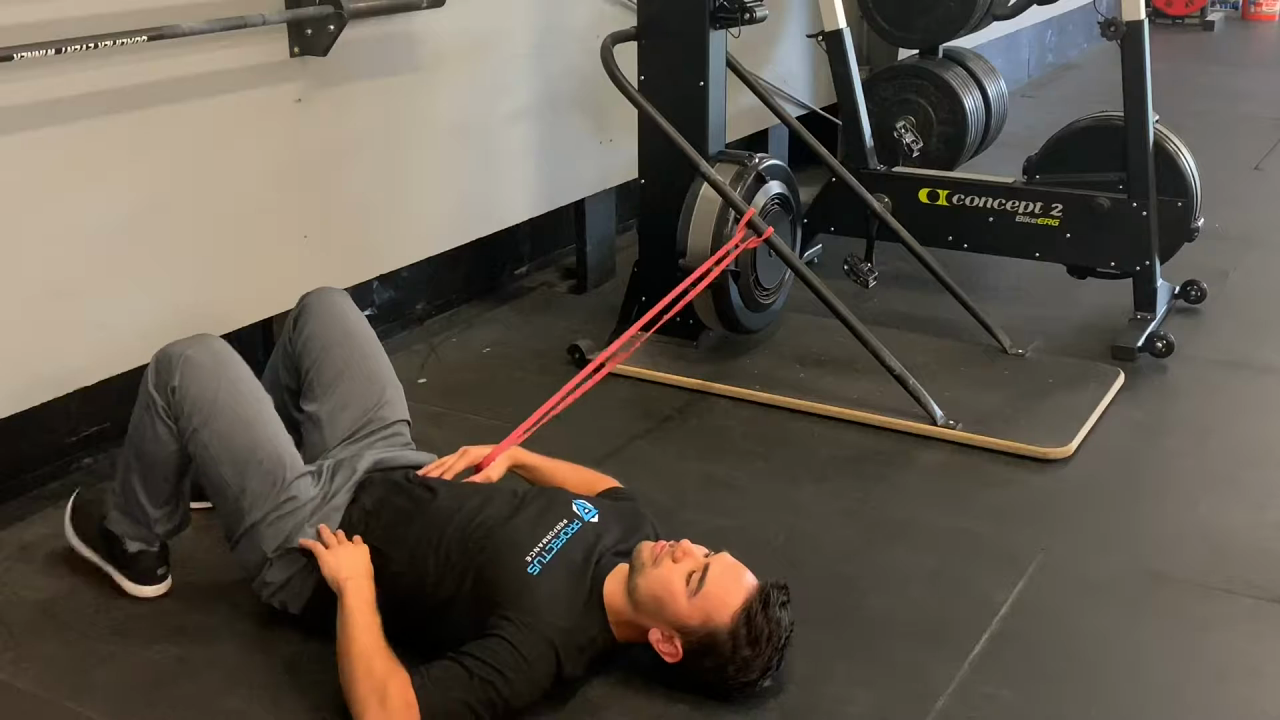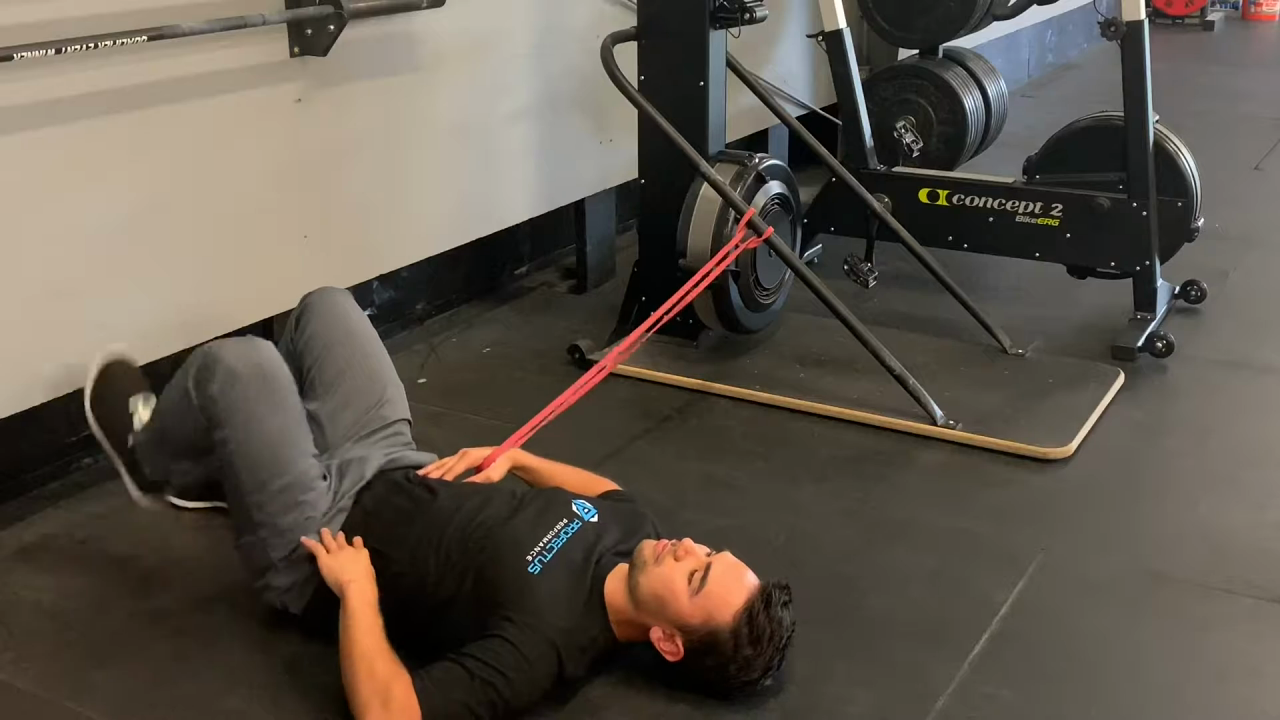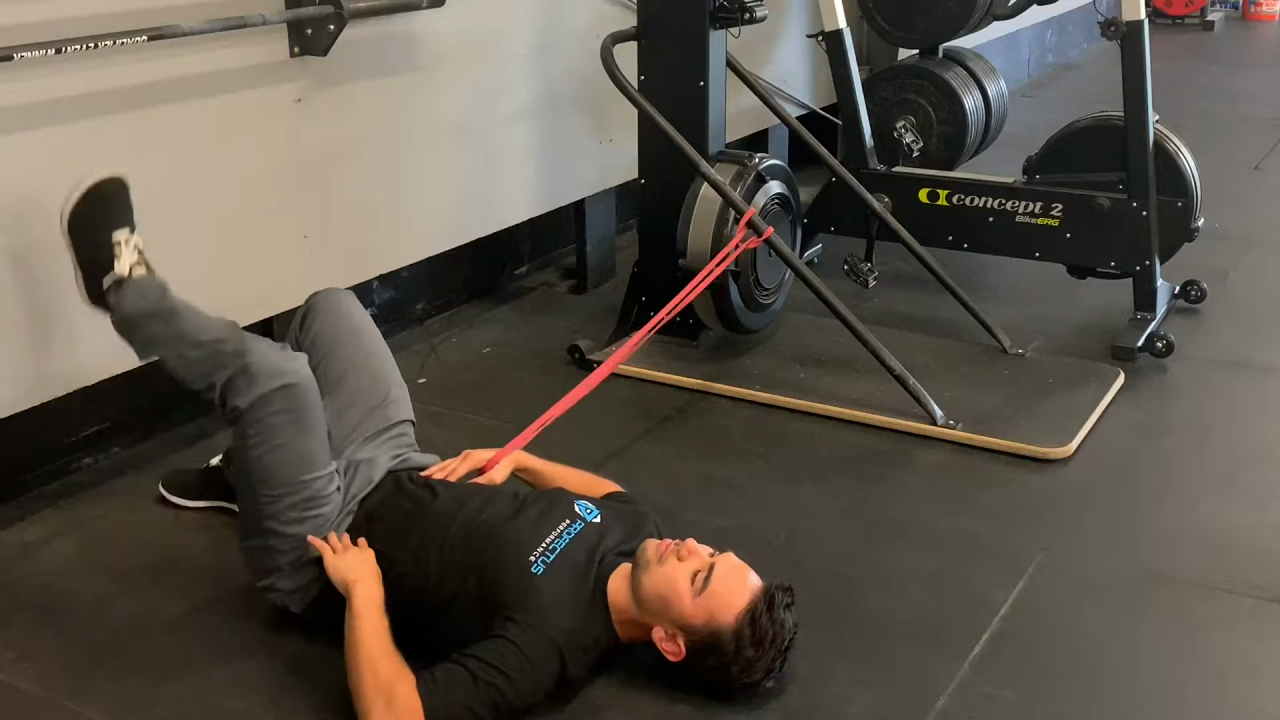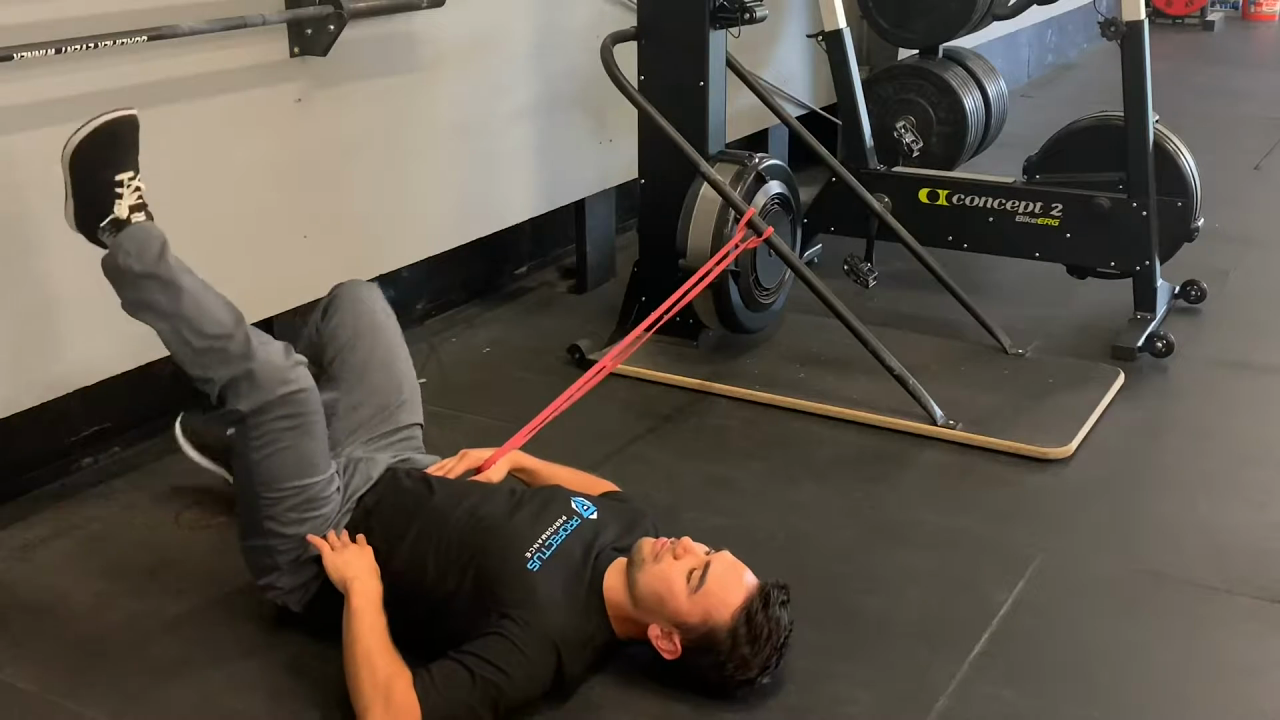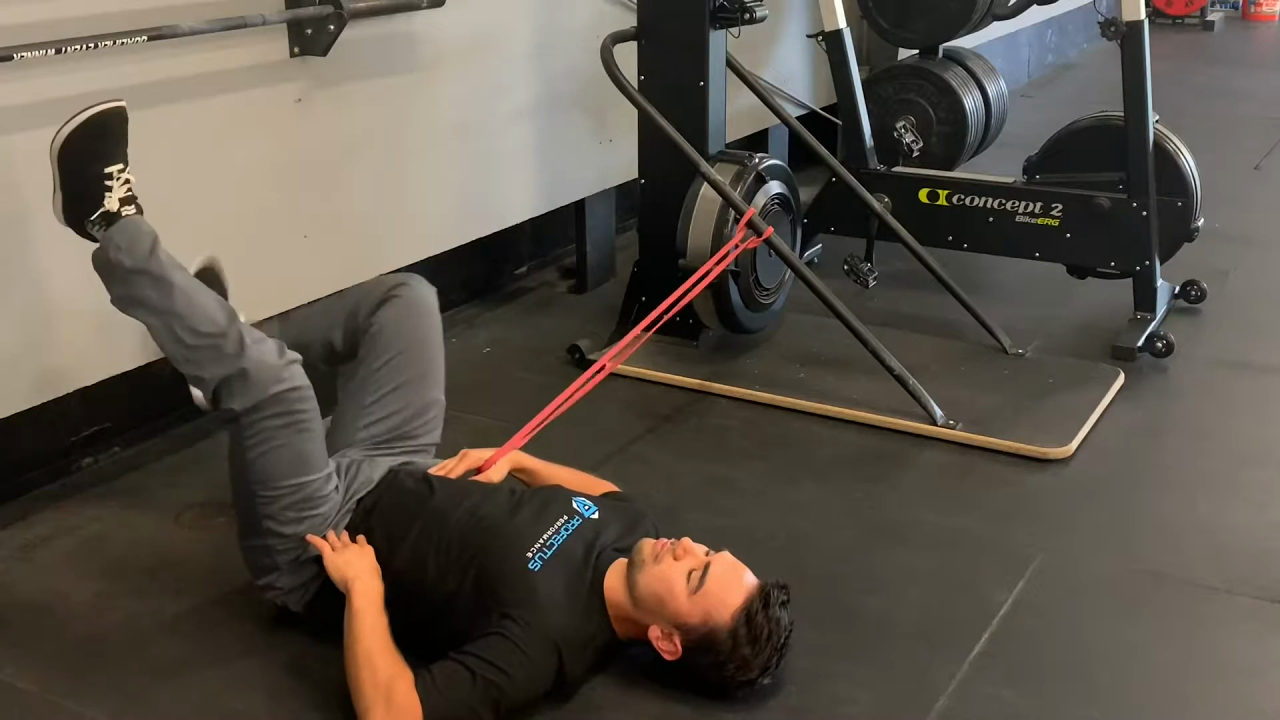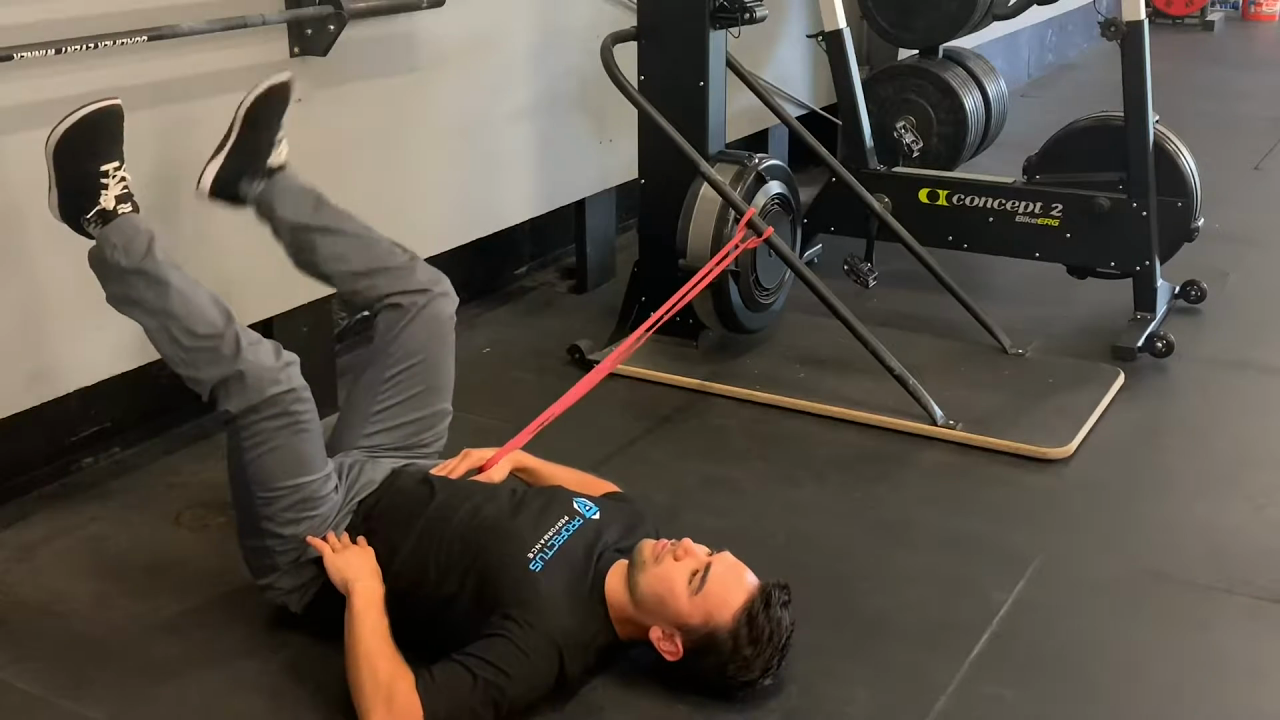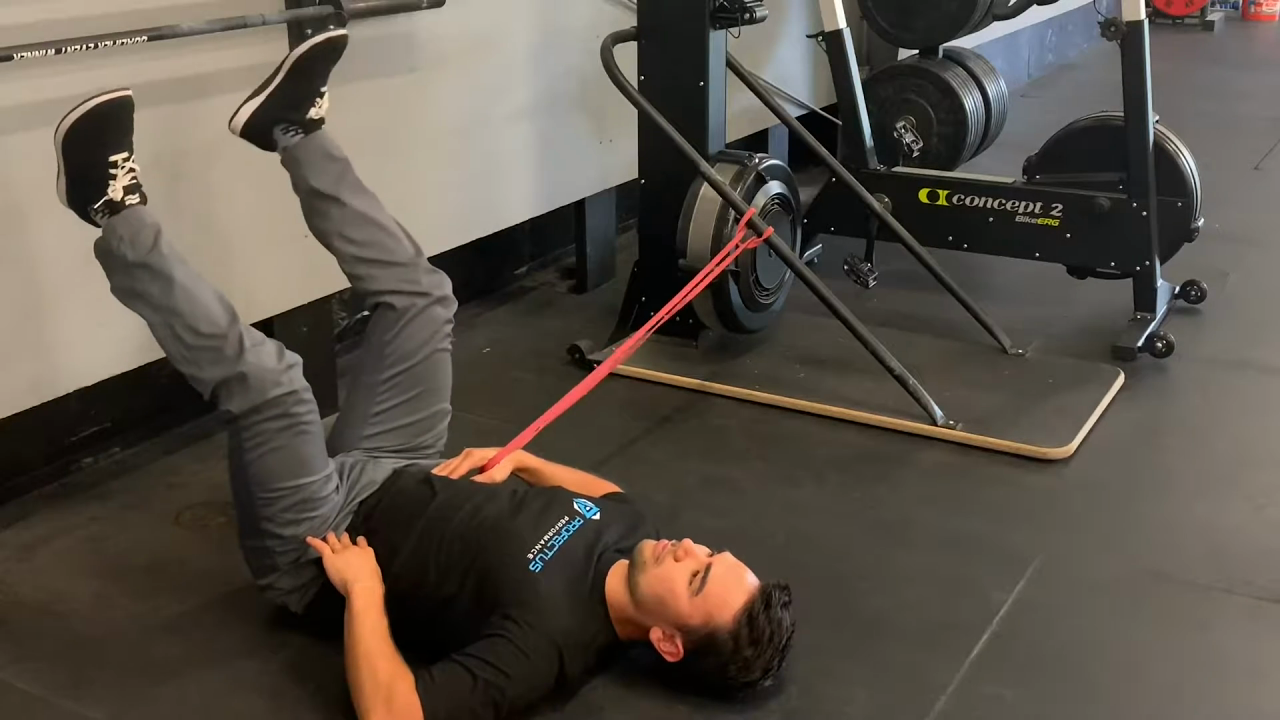
dt=0.2s
person 1, frame 1
left shoulder: (544, 638)
right shoulder: (629, 533)
right elbow: (599, 483)
left wrist: (354, 586)
right wrist: (511, 457)
left hip: (311, 540)
right hip: (390, 472)
left knee: (188, 367)
right knee: (322, 309)
left ankle: (134, 541)
right ankle: (276, 433)
person 1, frame 2
left shoulder: (546, 639)
right shoulder: (629, 534)
right elbow: (601, 485)
left wrist: (356, 588)
right wrist: (514, 459)
left hip: (317, 543)
right hip: (392, 473)
left knee: (237, 365)
right knee: (325, 308)
left ankle: (153, 456)
right ankle: (232, 461)
person 1, frame 3
left shoulder: (549, 641)
right shoulder: (634, 533)
right elbow: (601, 486)
left wrist: (363, 589)
right wrist: (518, 462)
left hip: (321, 548)
right hip: (398, 476)
left knee: (272, 372)
right knee: (329, 311)
left ankle: (126, 287)
right ankle: (243, 473)
person 1, frame 4
left shoulder: (547, 637)
right shoulder: (627, 531)
right elbow: (596, 490)
left wrist: (362, 587)
right wrist: (513, 461)
left hip: (319, 550)
right hip: (394, 476)
left knee: (274, 375)
right knee: (352, 303)
left ankle: (124, 233)
right ankle: (243, 446)
person 1, frame 5
left shoulder: (547, 640)
right shoulder: (629, 534)
right elbow: (603, 489)
left wrist: (363, 586)
right wrist: (515, 461)
left hip: (318, 549)
right hip: (392, 479)
left knee: (270, 377)
right knee: (405, 298)
left ankle: (114, 227)
right ankle: (233, 356)
person 1, frame 6
left shoulder: (550, 638)
right shoulder: (630, 535)
right elbow: (603, 489)
left wrist: (365, 589)
right wrist: (521, 462)
left hip: (319, 545)
right hip: (393, 481)
left knee: (262, 375)
right knee: (423, 296)
left ankle: (110, 222)
right ankle: (259, 178)
person 1, frame 7
left shoulder: (550, 638)
right shoulder: (628, 538)
right elbow: (603, 490)
left wrist: (363, 589)
right wrist: (520, 460)
left hip: (319, 549)
right hip: (393, 481)
left knee: (264, 374)
right knee: (421, 295)
left ankle: (118, 214)
right ankle: (294, 131)
